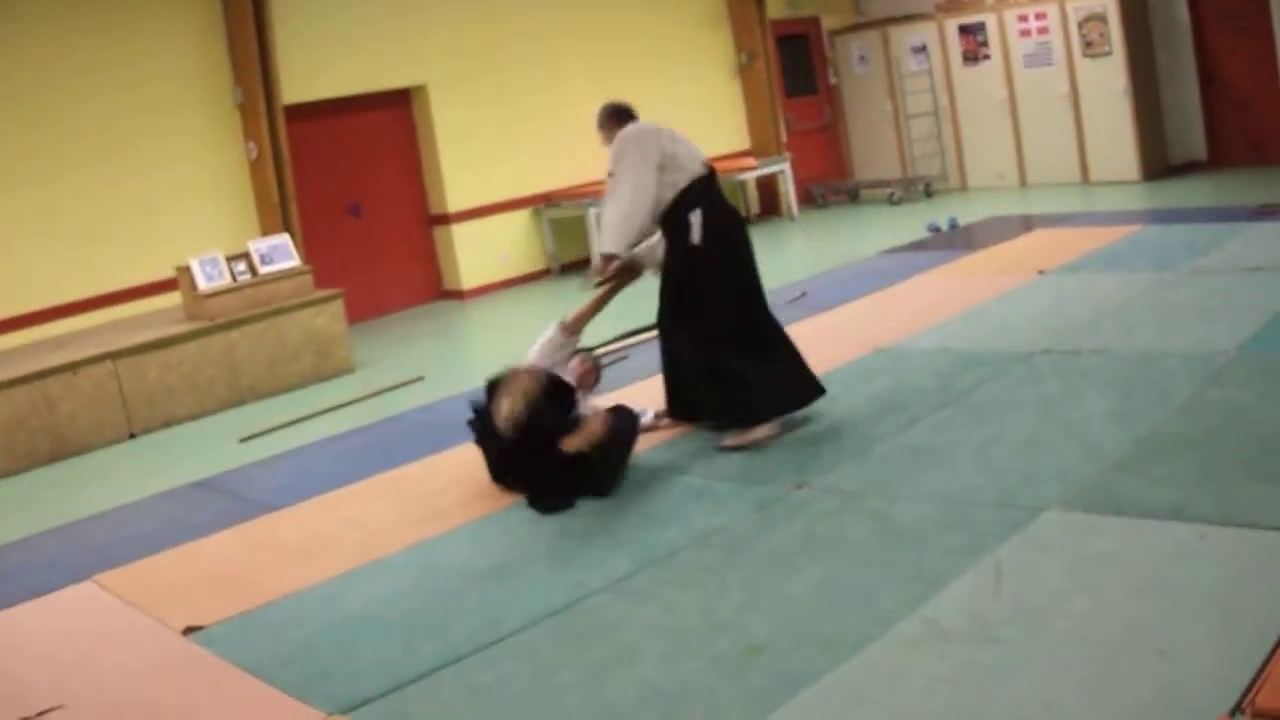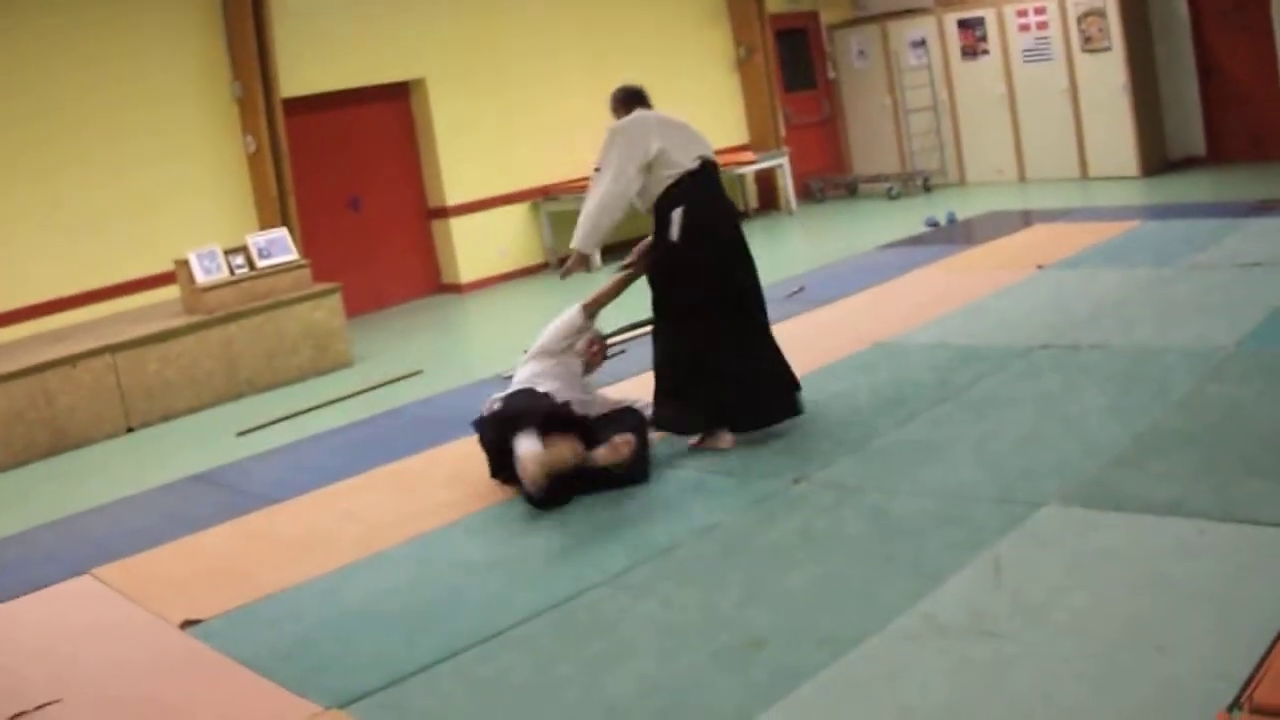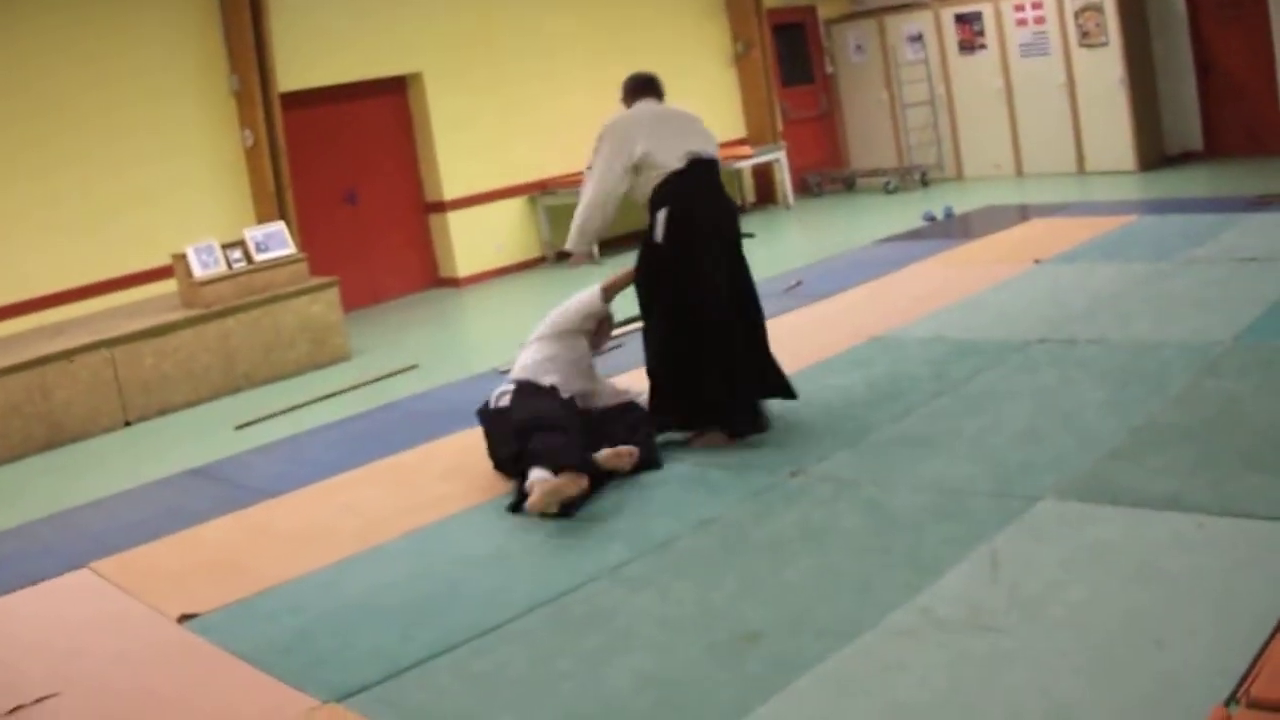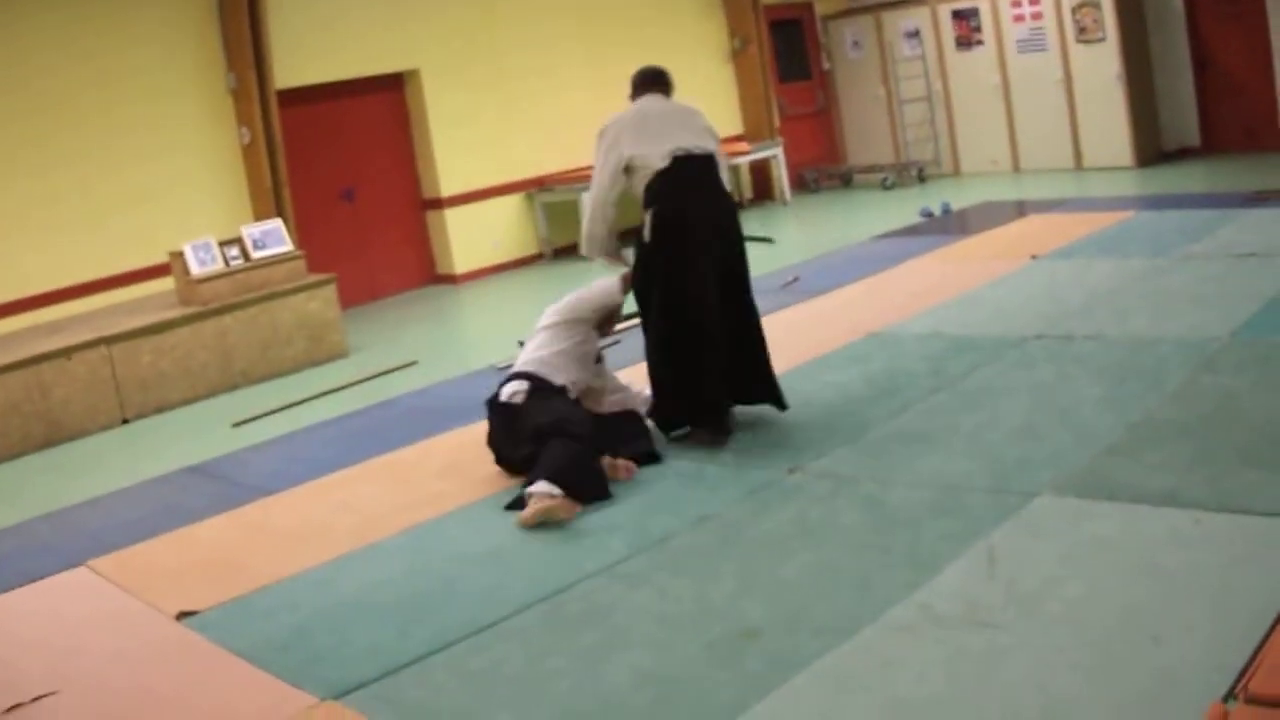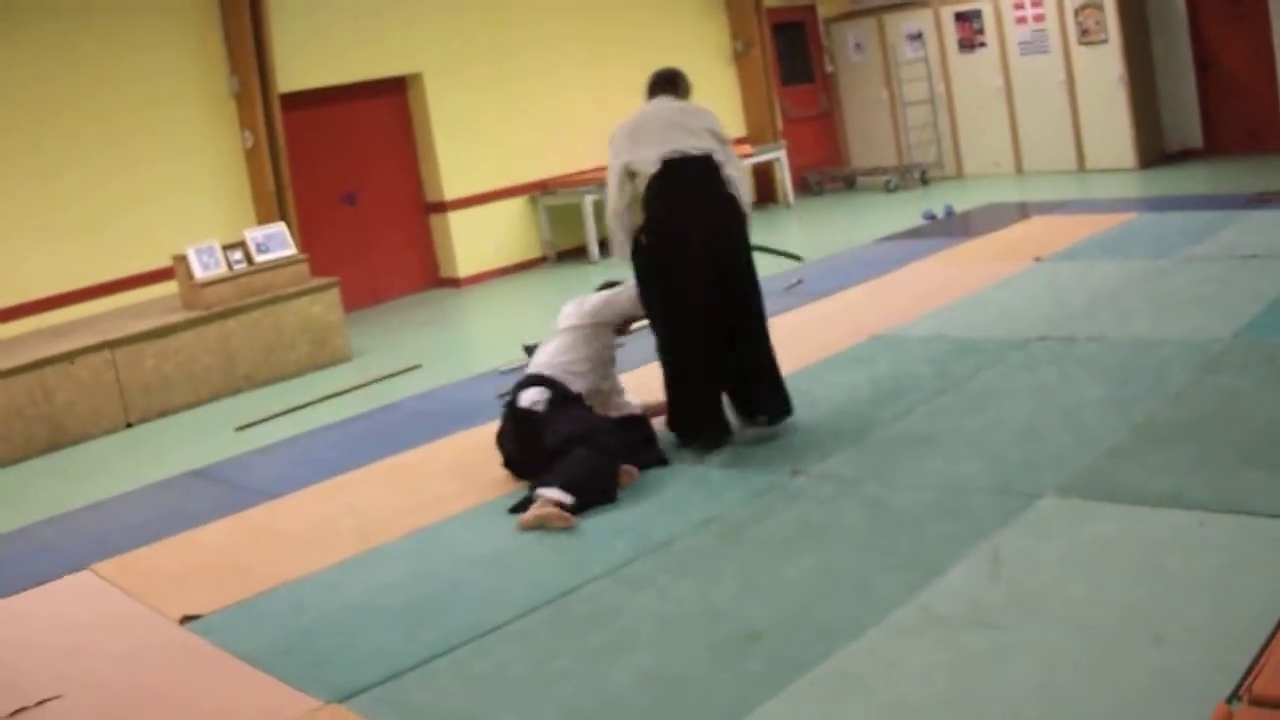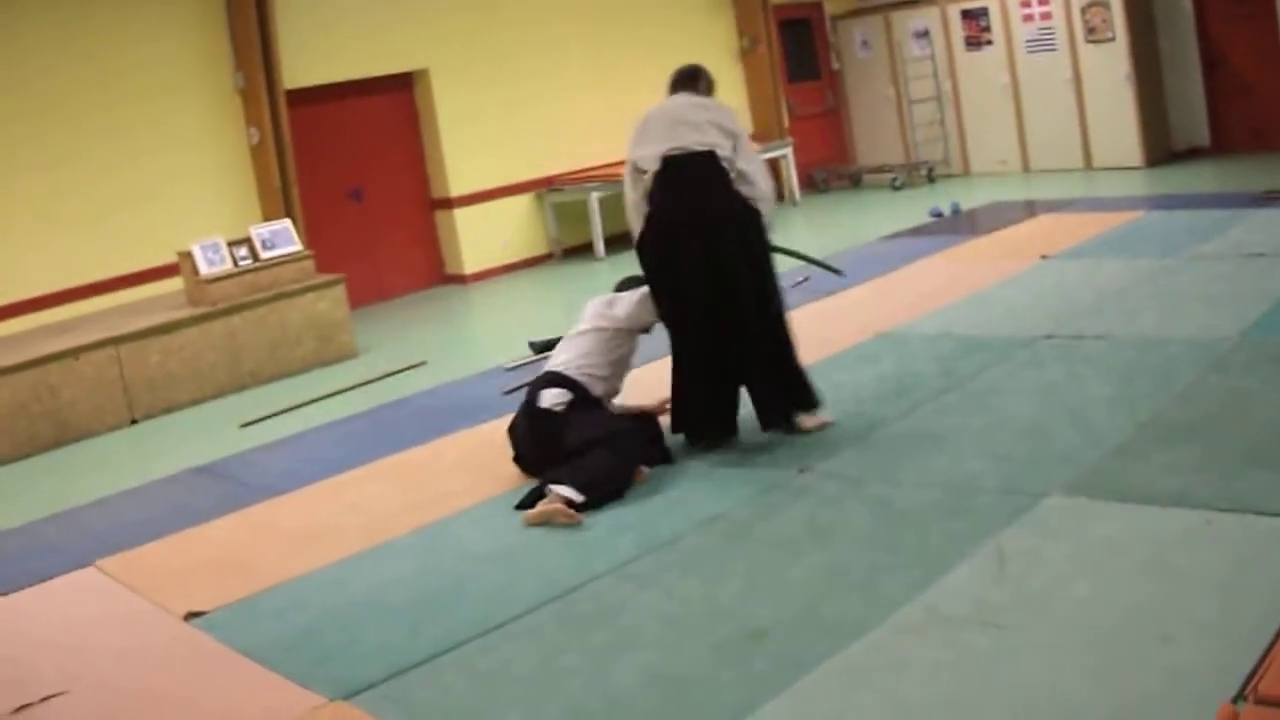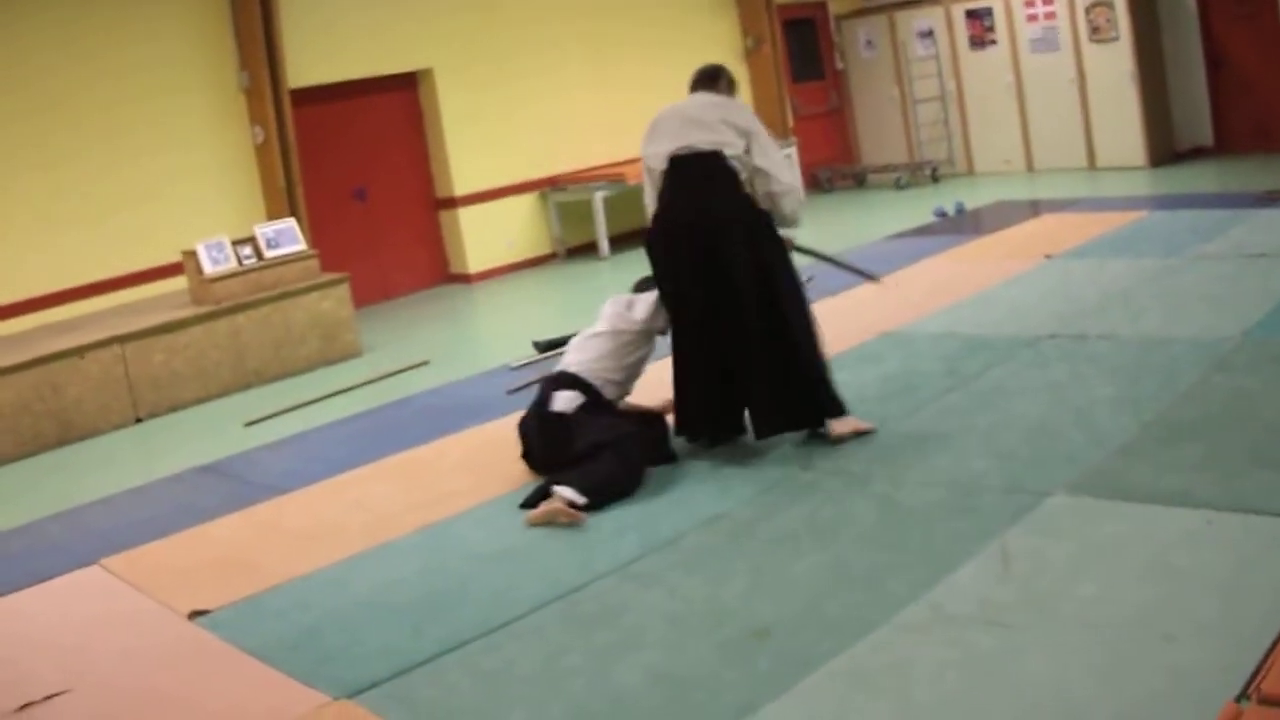
dt=0.1s
person 1, frame 1
left shoulder: (630, 139)
right shoulder: (657, 137)
left elbow: (628, 195)
left wrist: (613, 252)
right wrist: (631, 258)
left hip: (700, 230)
right hip: (705, 229)
left knee: (708, 324)
right knee: (682, 318)
left ankle: (752, 416)
right ankle: (694, 406)
person 1, frame 2
left shoulder: (625, 132)
right shoulder: (676, 127)
left elbow: (610, 192)
left wrist: (582, 248)
right wrist: (656, 242)
left hip: (689, 222)
right hip: (720, 214)
left knee: (688, 321)
right knee: (729, 311)
left ankle: (719, 422)
person 1, frame 3
left shoulder: (621, 128)
right shoulder: (686, 119)
left elbow: (602, 189)
left wrist: (581, 245)
left hip: (678, 221)
right hip: (718, 212)
left knee: (680, 320)
right knee: (726, 307)
left ankle: (706, 420)
right ankle: (735, 410)
person 1, frame 4
left shoulder: (617, 127)
right shoulder: (690, 114)
left elbow: (600, 197)
left wrist: (602, 248)
left hip: (671, 215)
right hip: (716, 208)
left knee: (678, 319)
right knee: (729, 307)
left ankle: (705, 419)
right ankle: (736, 396)
person 1, frame 5
left shoulder: (628, 132)
right shoulder: (701, 116)
left elbow: (620, 204)
right elbow: (736, 179)
left wrist: (635, 253)
left hip: (669, 219)
right hip: (718, 209)
left knee: (682, 324)
right knee: (738, 310)
left ankle: (702, 427)
right ankle: (759, 407)
person 1, frame 6
left shoulder: (644, 126)
right shoulder: (718, 111)
left elbow: (635, 201)
right elbow: (756, 181)
left wrist: (649, 242)
right wrist: (753, 226)
left hip: (670, 214)
right hip: (722, 208)
left knee: (692, 322)
right knee: (756, 309)
left ankle: (706, 426)
right ankle: (795, 408)
person 1, frame 7
left shoulder: (659, 125)
right shoulder: (735, 111)
left elbow: (654, 197)
right elbow: (782, 179)
left wrist: (674, 246)
right wrist: (781, 218)
left hip: (676, 219)
right hip: (726, 206)
left knee: (697, 325)
right knee: (776, 309)
left ankle: (710, 425)
right ankle: (824, 414)
person 2, frame 1
left shoulder: (585, 411)
right shoulder: (546, 367)
right elbow: (568, 329)
right wrist: (615, 286)
right hip: (514, 451)
left knee: (622, 417)
left ankle: (581, 442)
right ankle: (509, 412)
person 2, frame 2
left shoulder: (585, 395)
right shoulder: (553, 352)
right elbow: (586, 310)
right wrist: (633, 272)
left knee: (630, 418)
left ankle: (595, 457)
right ankle: (532, 461)
person 2, frame 3
left shoulder: (592, 382)
right shoulder: (562, 330)
left elbow: (633, 402)
right elbow: (604, 293)
left knee: (633, 416)
right knee: (556, 423)
left ankle: (599, 459)
right ankle: (542, 485)
person 2, frame 4
left shoulder: (593, 360)
right shoulder: (568, 310)
left elbow: (624, 398)
right elbow: (623, 282)
right hip: (523, 401)
left knee: (627, 423)
right knee: (576, 430)
left ankle: (594, 461)
right ankle: (541, 498)
person 2, frame 5
left shoulder: (604, 359)
right shoulder: (587, 310)
left elbow: (615, 406)
left wrist: (660, 407)
right hip: (539, 405)
left knee: (635, 429)
right knee: (599, 439)
right ankle: (546, 504)
person 2, frame 6
right shoulder: (611, 307)
left elbow: (602, 401)
left wrist: (650, 410)
left hip: (564, 406)
right hip: (555, 405)
left knee: (643, 427)
right knee: (621, 443)
right ankle: (557, 500)
person 2, frame 7
right shoulder: (633, 308)
left elbow: (608, 402)
left wrist: (655, 411)
left hip: (575, 408)
right hip: (566, 408)
left knee: (650, 428)
right knee: (626, 448)
right ankle: (560, 500)
